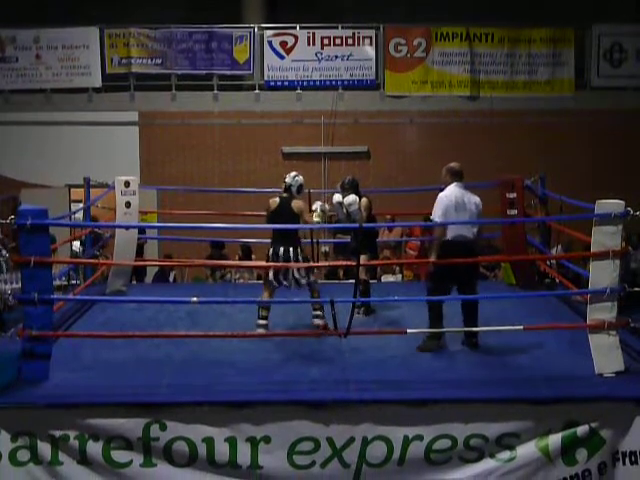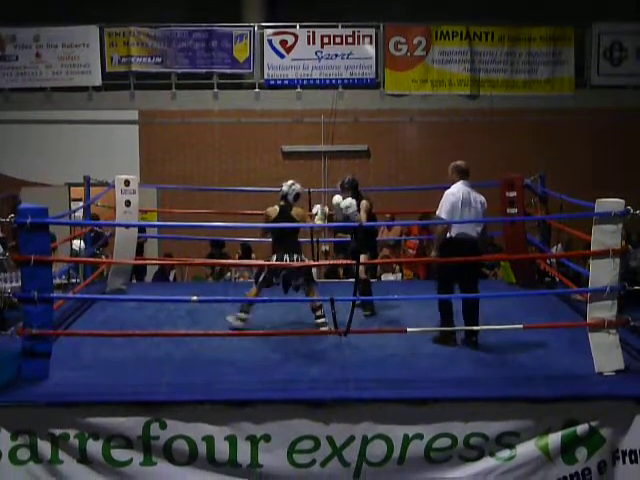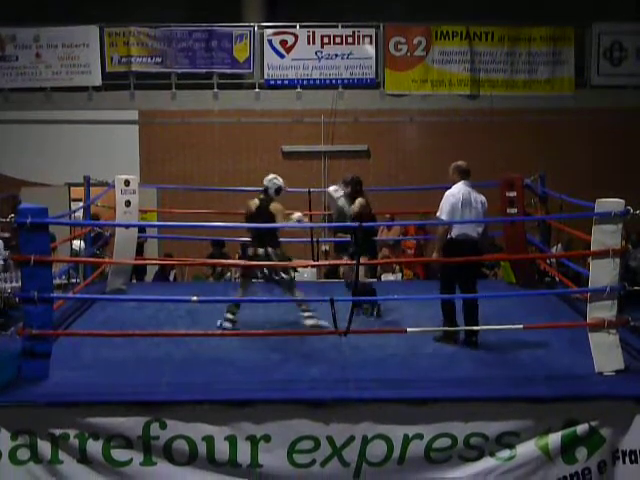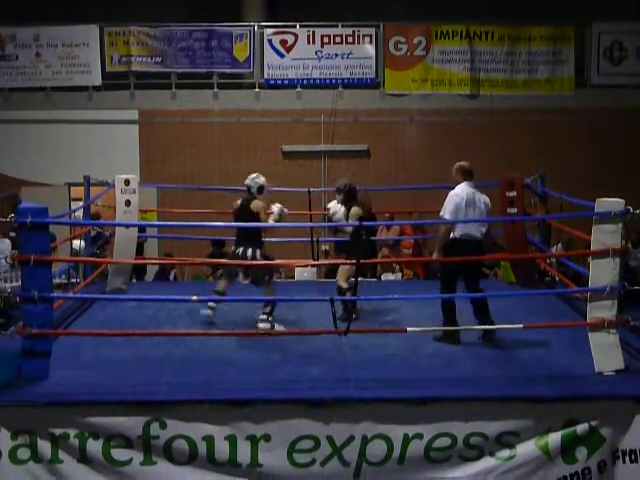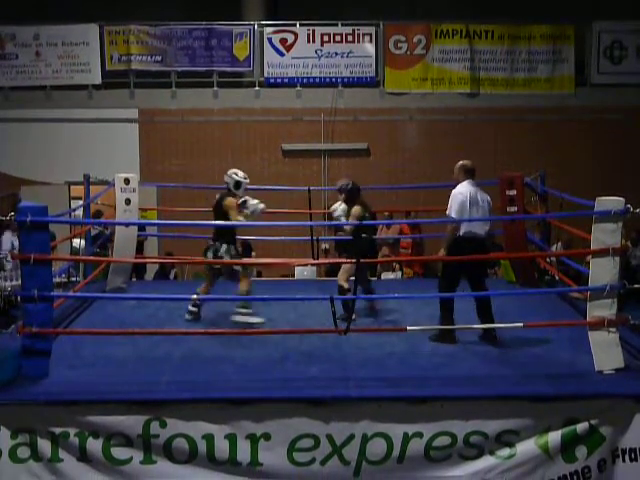
dt=0.2s
person 1, frame 1
left shoulder: (445, 196)
right shoulder: (474, 199)
left elbow: (440, 229)
right elbow: (478, 228)
left wrist: (434, 253)
right wrist: (474, 248)
left hip: (449, 247)
right hip: (469, 248)
left knee: (437, 293)
right knee: (469, 293)
left ankle: (435, 337)
right ankle: (472, 337)
person 1, frame 2
left shoulder: (451, 193)
right shoulder: (479, 198)
left elbow: (443, 225)
right elbow: (482, 227)
left wrist: (435, 248)
left hip: (453, 245)
right hip: (472, 246)
left knee: (445, 290)
right knee: (471, 291)
left ankle: (448, 333)
right ankle: (472, 335)
person 1, frame 3
left shoulder: (452, 194)
right shoulder: (480, 198)
left elbow: (444, 226)
right elbow: (483, 227)
left wrist: (437, 250)
left hip: (454, 246)
right hip: (473, 246)
left knee: (447, 290)
right knee: (470, 291)
left ankle: (451, 332)
right ankle: (471, 335)
person 1, frame 4
left shoulder: (456, 194)
right shoulder: (483, 198)
left elbow: (447, 226)
right elbow: (486, 226)
left wrist: (438, 250)
left hip: (457, 246)
right hip: (476, 246)
left knee: (448, 289)
right knee: (475, 288)
left ankle: (451, 332)
right ankle: (487, 329)
person 1, frame 5
left shoulder: (459, 191)
right shoulder: (484, 196)
left elbow: (454, 224)
right elbow: (487, 224)
left wrist: (444, 248)
left hip: (461, 244)
right hip: (479, 244)
left knee: (446, 288)
right knee: (479, 288)
left ankle: (447, 331)
right ankle: (489, 331)
person 2, frame 1
left shoulder: (271, 203)
right shoulder: (299, 205)
right elbow: (311, 225)
right wrist: (319, 211)
left hip: (275, 250)
right hip: (293, 250)
left knee: (268, 288)
right knee: (312, 285)
left ankle: (262, 325)
right ankle: (319, 318)
person 2, frame 2
left shoulder: (270, 212)
right shoulder: (299, 212)
left elbow: (264, 233)
left hip: (277, 256)
right hip: (295, 256)
left knee: (257, 286)
right knee: (311, 289)
left ankle: (240, 319)
right ankle: (322, 323)
person 2, frame 3
left shoulder: (251, 204)
right shoulder: (276, 207)
right wrist: (295, 220)
left hip: (254, 250)
right hip: (271, 251)
left knee: (244, 286)
right knee: (291, 287)
left ankle: (228, 320)
right ankle: (309, 318)
person 2, frame 4
left shoulder: (237, 204)
right shoulder: (260, 204)
right elbow: (266, 225)
right wrist: (275, 214)
left hip: (239, 249)
right hip: (255, 251)
left knee: (227, 278)
right knee: (270, 285)
left ankle: (212, 307)
right ankle: (265, 320)
person 2, frame 5
left shoulder: (219, 198)
right shoulder: (231, 201)
right elbow: (236, 222)
left wrist: (241, 205)
right wrist: (249, 212)
left hip: (217, 243)
right hip: (226, 246)
left knee: (210, 281)
right knee: (245, 277)
left ankle: (193, 311)
right ankle: (243, 312)
person 3, frame 1
left shoulder: (363, 201)
right shoulder: (347, 202)
left elbow: (362, 222)
right elbow: (345, 222)
left wrist: (355, 210)
right wrist: (338, 208)
left hip: (367, 242)
right hip: (356, 240)
left knee: (362, 273)
right knee: (360, 273)
left ankle: (366, 306)
right ankle: (364, 303)
person 3, frame 2
left shoulder: (364, 203)
right shoulder: (347, 204)
left elbow: (363, 224)
right elbow: (342, 222)
left wrist: (352, 213)
right wrist: (337, 209)
left hip: (367, 242)
right hip: (356, 241)
left knee: (361, 272)
right knee: (360, 273)
left ankle: (369, 306)
right ankle: (365, 301)
person 3, frame 3
left shoulder: (360, 201)
right shoulder: (352, 201)
left elbow: (350, 213)
right elbow: (339, 214)
left wrist: (340, 200)
right wrist: (335, 200)
left hip: (364, 243)
right hip: (356, 243)
left knee: (361, 278)
right knee: (347, 274)
left ankle: (374, 305)
person 3, frame 4
left shoulder: (355, 209)
right shoulder: (349, 208)
left elbow: (349, 231)
left hip: (356, 251)
right hip: (354, 250)
left knee: (341, 280)
right knee: (347, 280)
left ankle: (349, 312)
right ankle: (352, 308)
person 3, frame 5
left shoulder: (357, 209)
right shoulder: (355, 208)
left elbow: (352, 230)
left wrist: (343, 219)
left knee: (344, 279)
left ankle: (349, 312)
